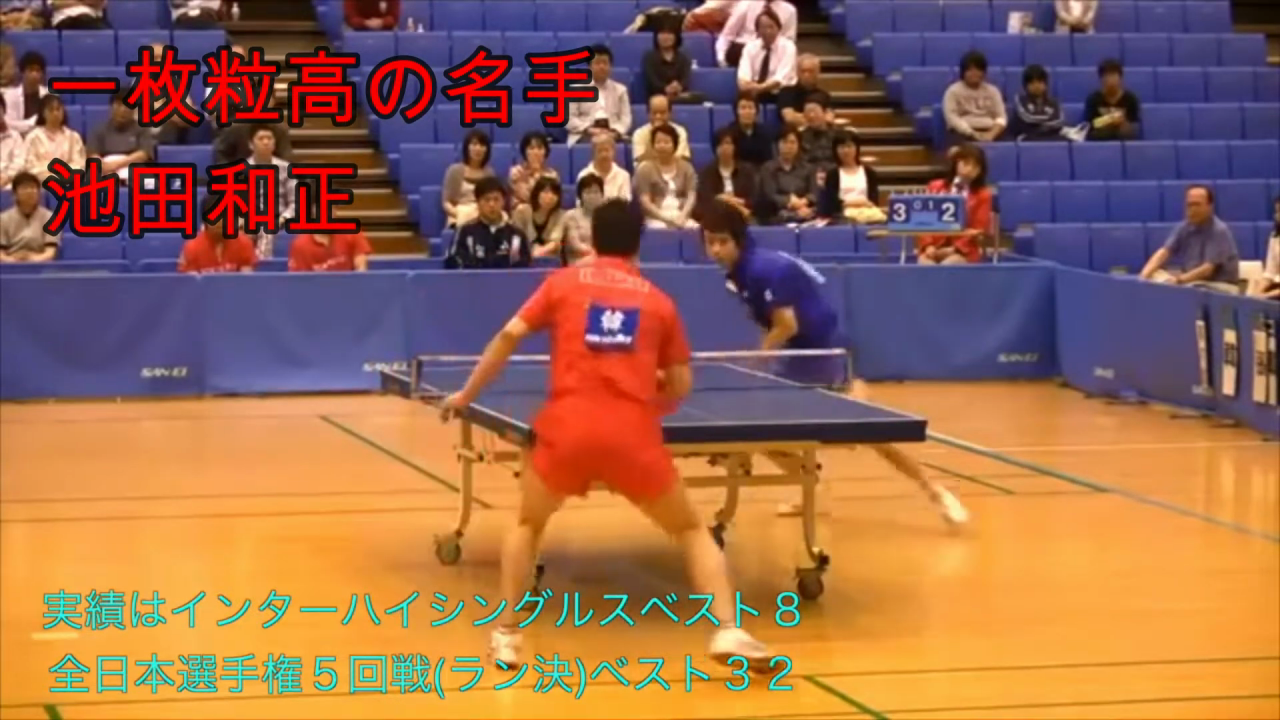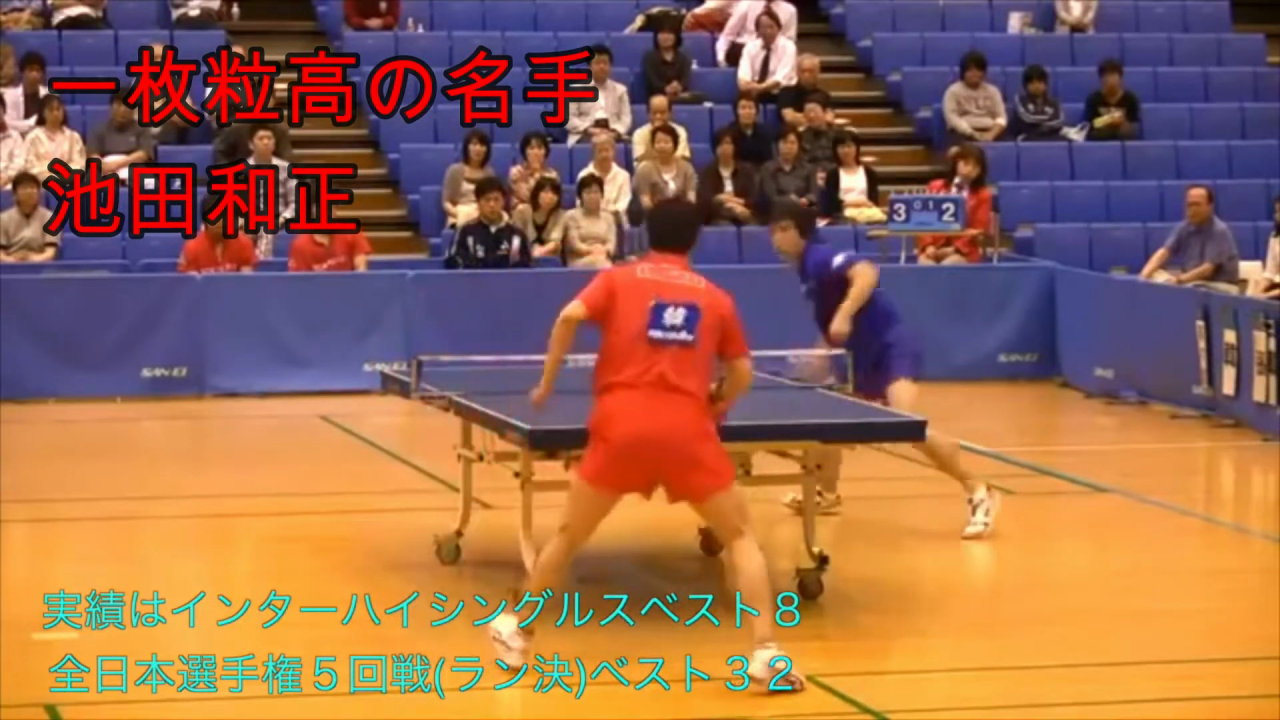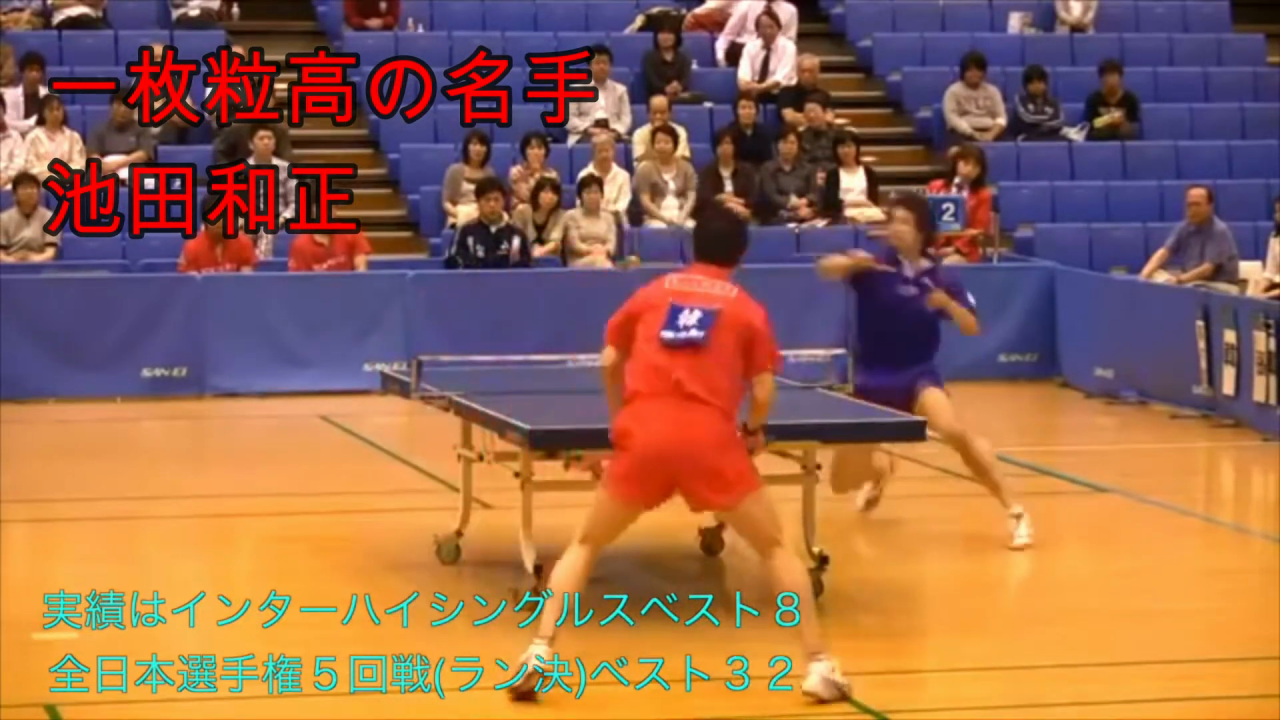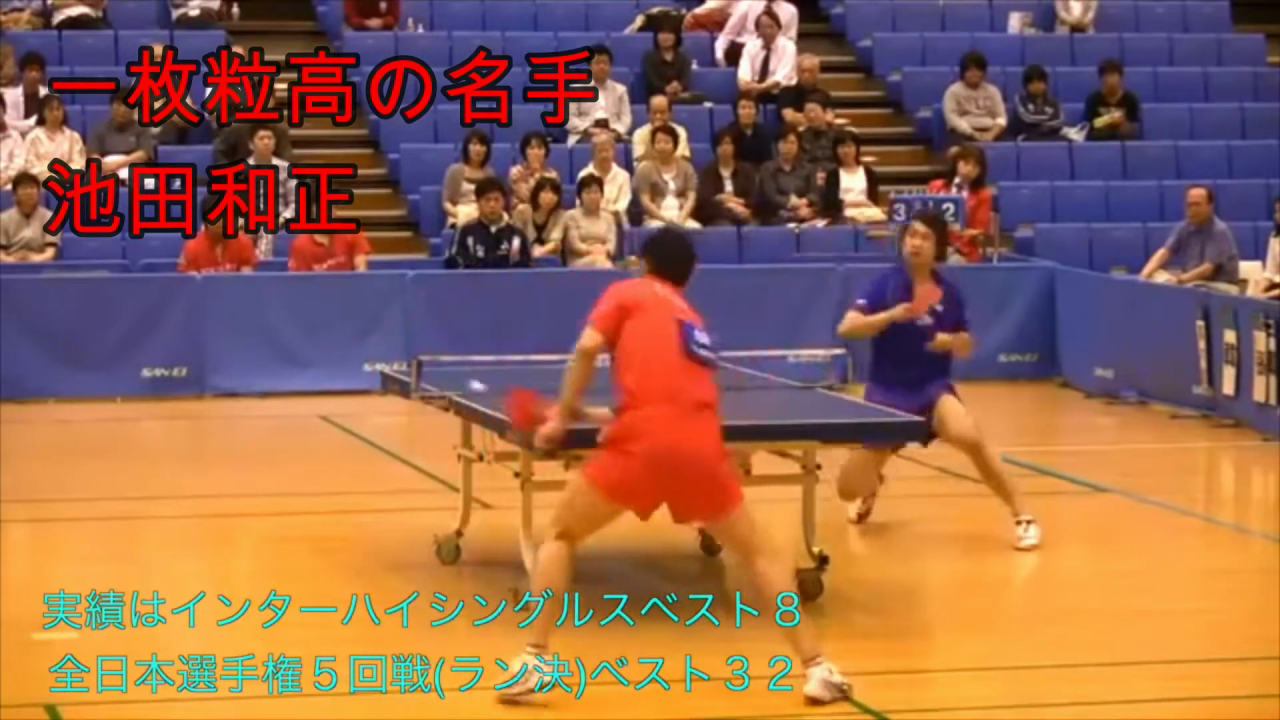
dt=0.2s
person 1, frame 1
left shoulder: (563, 282)
right shoulder: (660, 302)
left elbow: (511, 334)
right elbow: (681, 384)
left wrist: (468, 391)
left hip: (567, 427)
right hip: (632, 432)
left knee: (527, 524)
right knee: (691, 531)
left ankle: (507, 635)
right ankle: (730, 633)
person 1, frame 2
left shoulder: (618, 278)
right shoulder: (717, 298)
left elbow: (569, 317)
right elbow: (741, 377)
left wrist: (546, 385)
right wrist: (716, 404)
left hip: (620, 424)
right hip: (687, 428)
left knee: (570, 533)
right knee: (739, 537)
left ankle: (515, 633)
right ankle: (765, 652)
person 1, frame 3
left shoulder: (650, 292)
right shoulder: (748, 310)
left elbow: (608, 364)
right elbow: (763, 394)
left wrist: (622, 421)
right wrist: (754, 431)
left hip: (643, 433)
right hip: (710, 438)
left knee: (585, 544)
right knee: (774, 546)
left ankle: (540, 652)
right ankle: (818, 665)
person 1, frame 4
left shoulder: (626, 292)
right shoulder: (691, 321)
left elbow: (587, 347)
left wrist: (563, 413)
right wrist: (614, 417)
left hip: (644, 435)
right hip: (702, 444)
left knee: (561, 536)
right knee: (758, 553)
left ankle: (534, 662)
right ankle: (817, 668)
person 2, frame 1
left shoulder: (760, 268)
right shoulder: (743, 274)
left elbow: (787, 324)
right wrist: (764, 355)
left hip: (828, 349)
right hip: (803, 357)
left ankle: (936, 493)
person 2, frame 2
left shoulder: (822, 259)
right shoulder: (812, 269)
left elbow: (868, 274)
left wrist: (844, 315)
left hip: (890, 348)
right hip: (865, 358)
left ankle: (979, 495)
right ankle: (828, 493)
person 2, frame 3
left shoulder: (939, 276)
right shoulder: (875, 266)
left elbow: (972, 328)
right elbow: (827, 268)
left wrist: (948, 303)
right wrist: (854, 262)
left hip: (916, 372)
right hip: (872, 378)
left knee: (954, 431)
right knee: (843, 481)
left ankle: (1014, 510)
right ankle: (879, 468)
person 2, frame 4
left shoulder: (949, 293)
right shoulder: (886, 284)
left elbow: (967, 346)
right elbow: (846, 329)
left wrist: (951, 342)
right wrist: (891, 316)
left hip: (932, 388)
right hip: (885, 394)
left knee: (970, 438)
right knee: (849, 490)
left ankle: (1021, 517)
right ankle: (872, 482)
